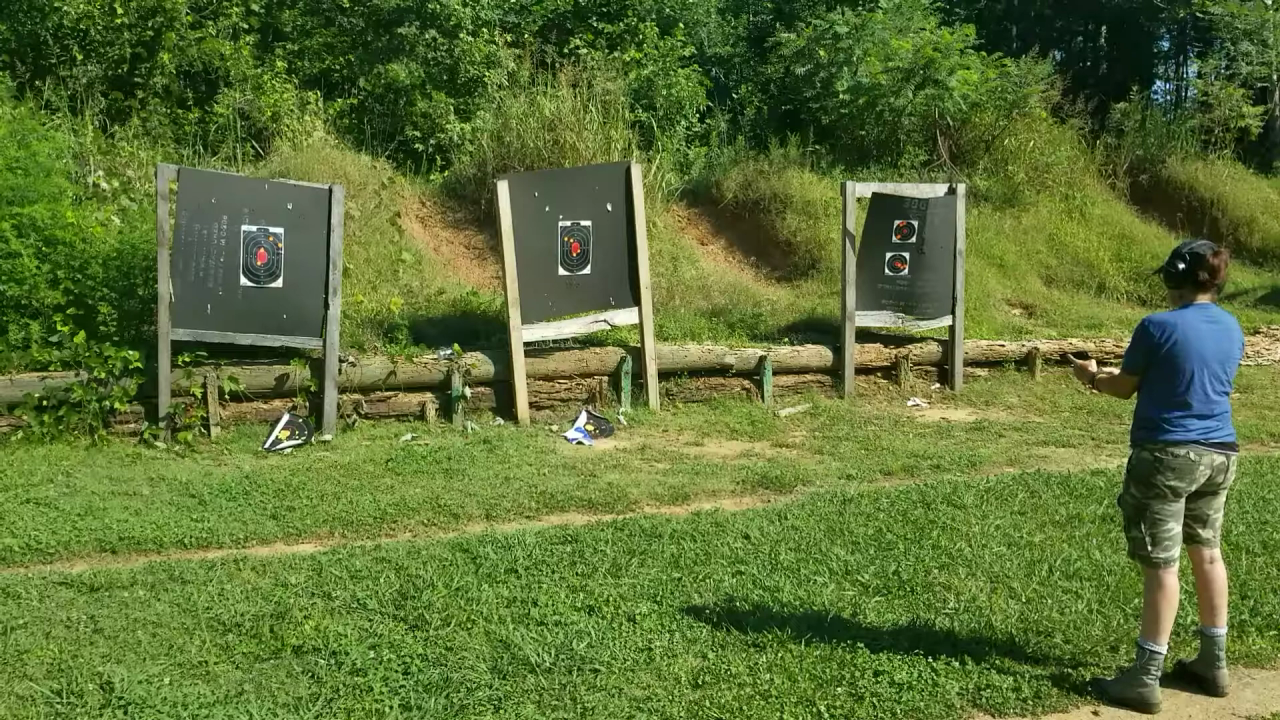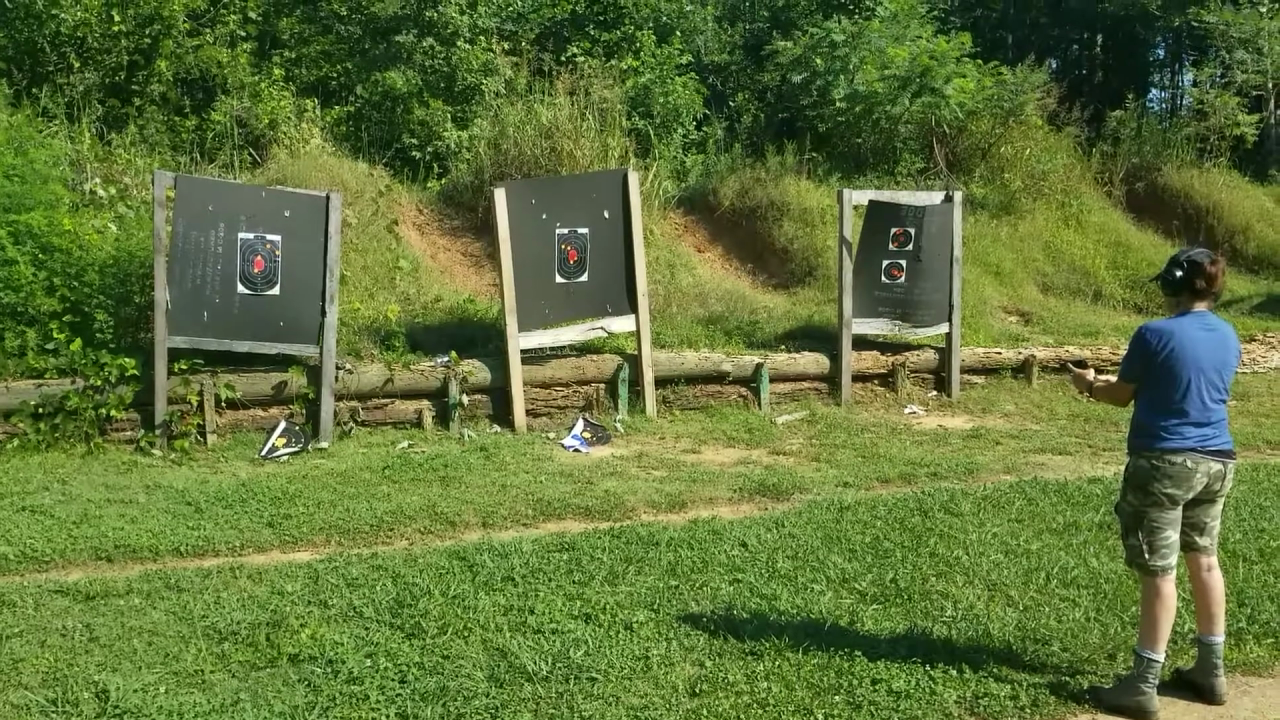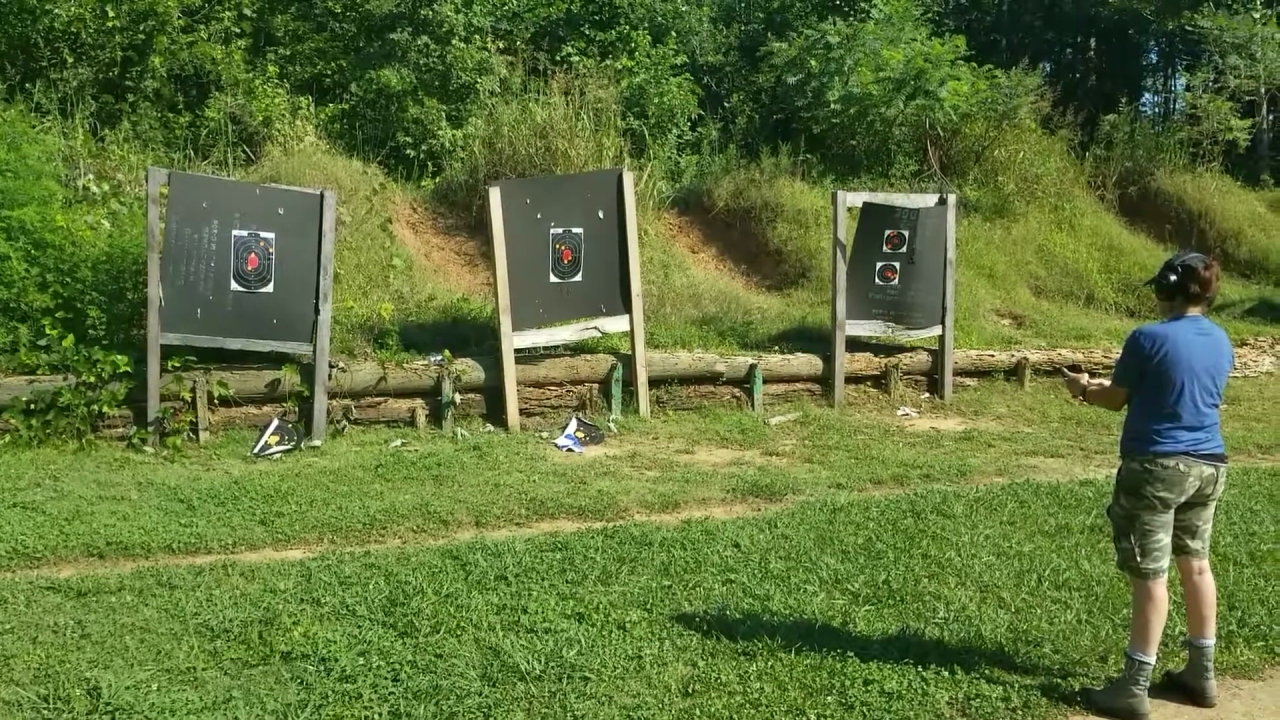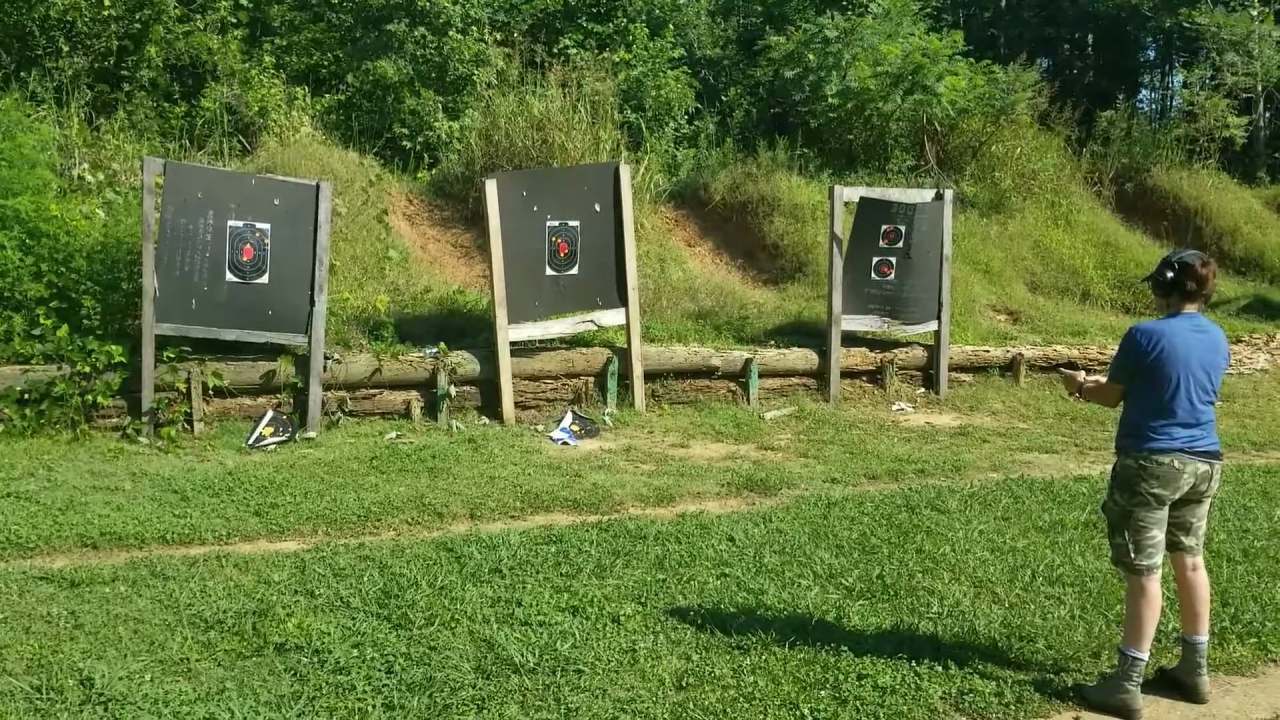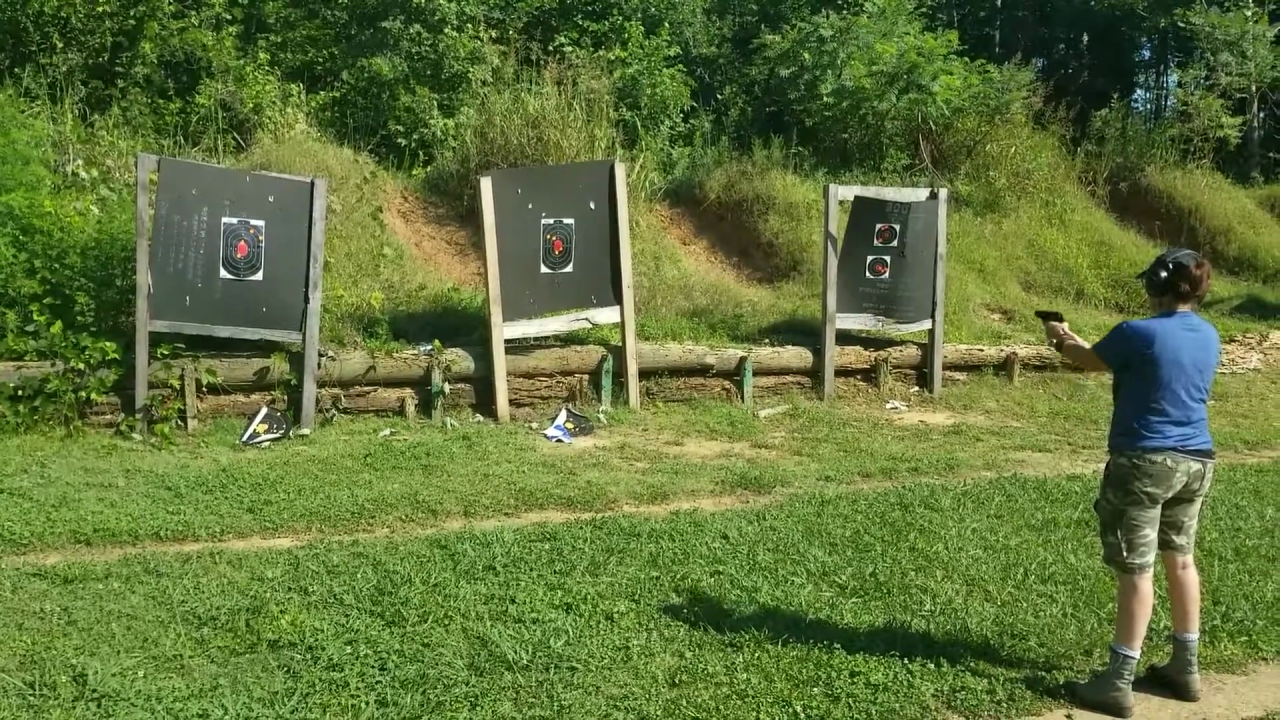
dt=0.7s
person 1, frame 1
left shoulder: (1158, 327)
right shoulder: (1232, 330)
left elbow: (1125, 388)
left wrist: (1092, 377)
right wrist: (1115, 373)
left hip: (1167, 456)
right hip: (1219, 454)
left knee: (1161, 565)
right knee: (1207, 553)
left ankle: (1145, 679)
right ankle: (1213, 663)
person 1, frame 2
left shoulder: (1155, 334)
right shoulder: (1229, 337)
left elbow: (1122, 395)
left wrist: (1090, 385)
right wrist: (1114, 381)
left hip: (1164, 464)
right hip: (1217, 461)
left knee: (1159, 572)
right knee: (1204, 560)
right ankle: (1211, 670)
person 1, frame 3
left shoulder: (1149, 338)
right shoulder: (1221, 342)
left elbow: (1117, 400)
left wrist: (1084, 389)
right wrist: (1106, 385)
left hip: (1156, 467)
right hip: (1208, 465)
left knee: (1150, 575)
right knee: (1196, 563)
right ankle: (1201, 674)
person 1, frame 4
left shoulder: (1146, 335)
right shoulder: (1218, 339)
left elbow: (1112, 396)
left wrist: (1081, 386)
right wrist: (1103, 382)
left hip: (1151, 464)
right hip: (1204, 462)
left knee: (1144, 572)
right knee: (1190, 560)
right ankle: (1194, 670)
person 1, frame 5
left shoulder: (1139, 333)
right shoulder: (1209, 337)
left elbow: (1090, 360)
left wrist: (1061, 339)
right wrist: (1076, 339)
left hip: (1144, 463)
right hip: (1196, 461)
left knee: (1136, 570)
right knee: (1180, 560)
right ankle: (1185, 668)
